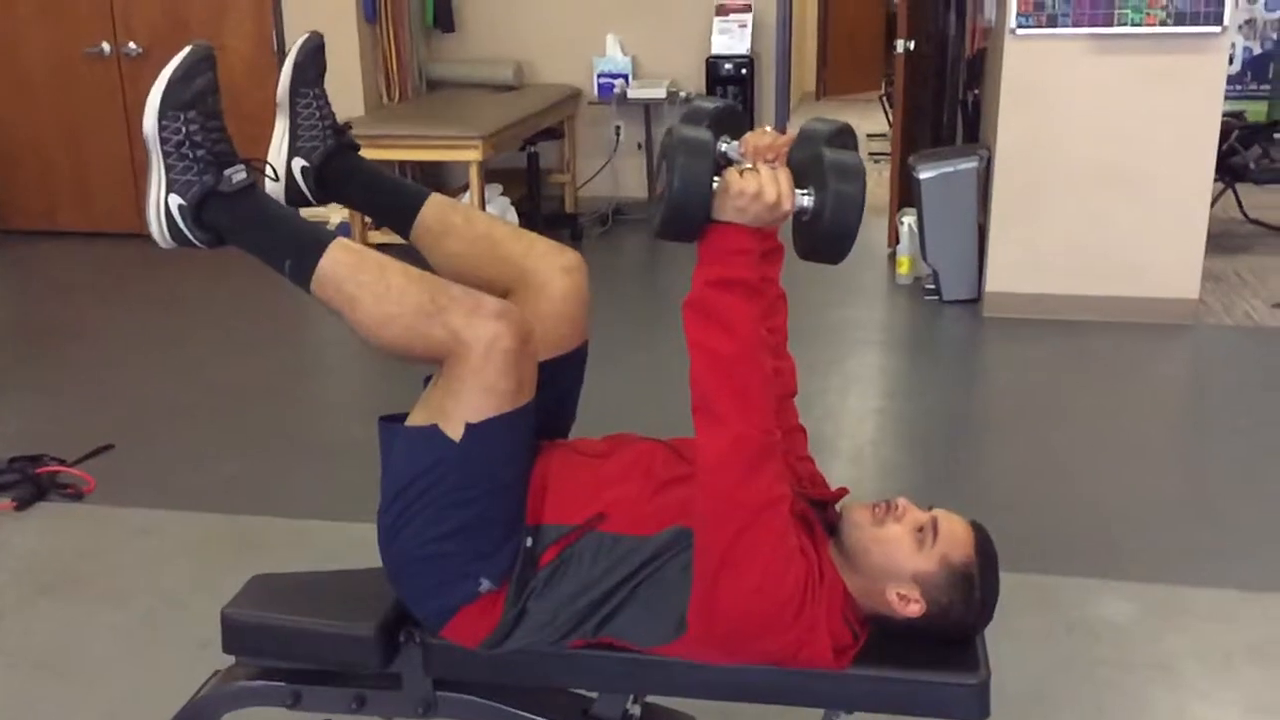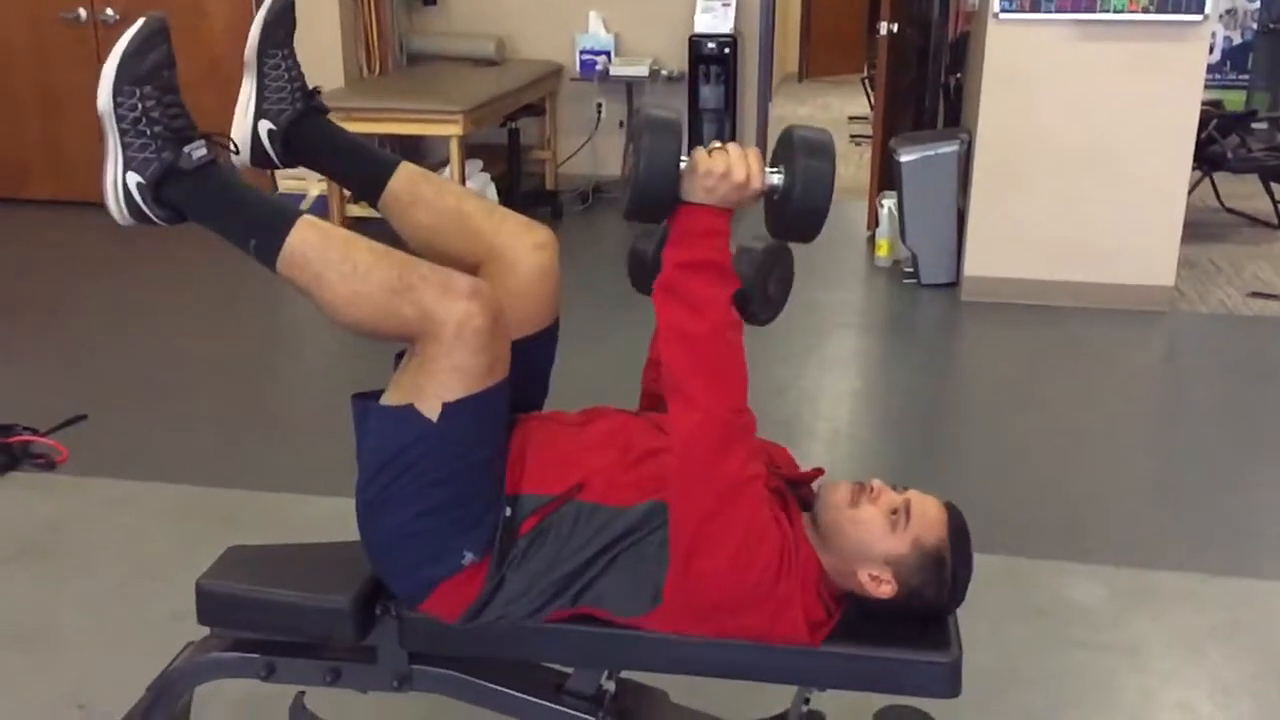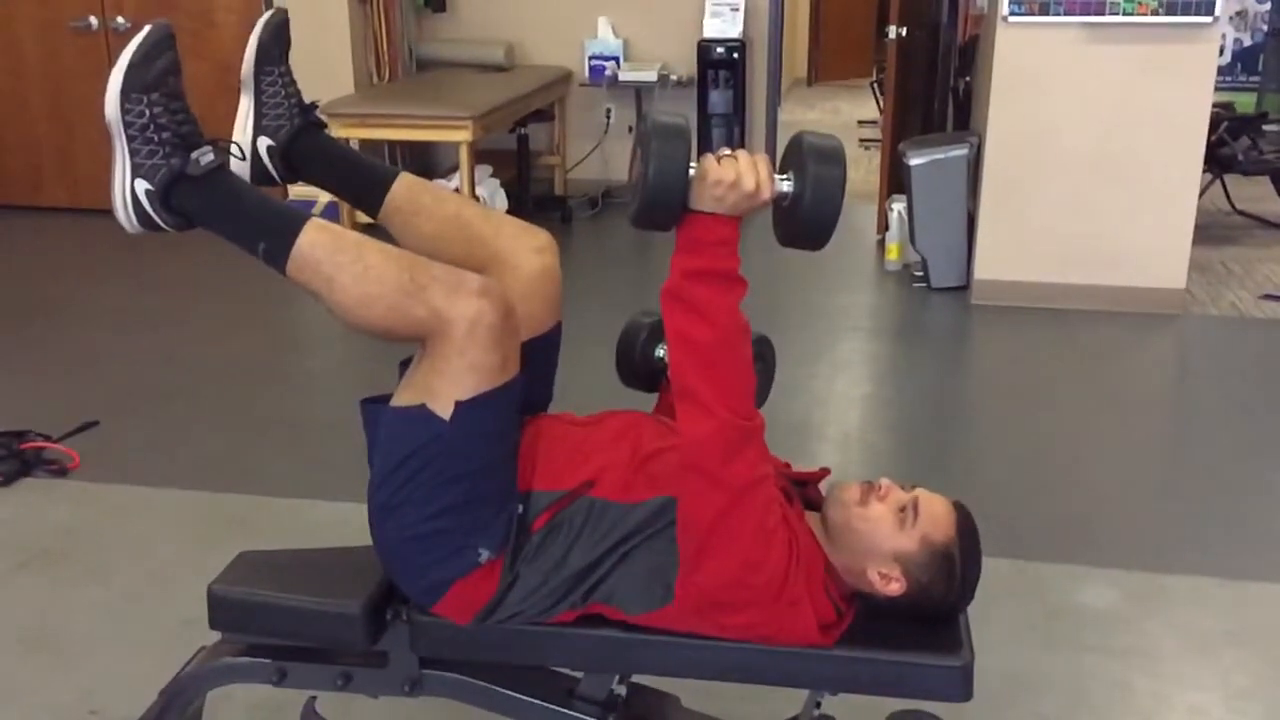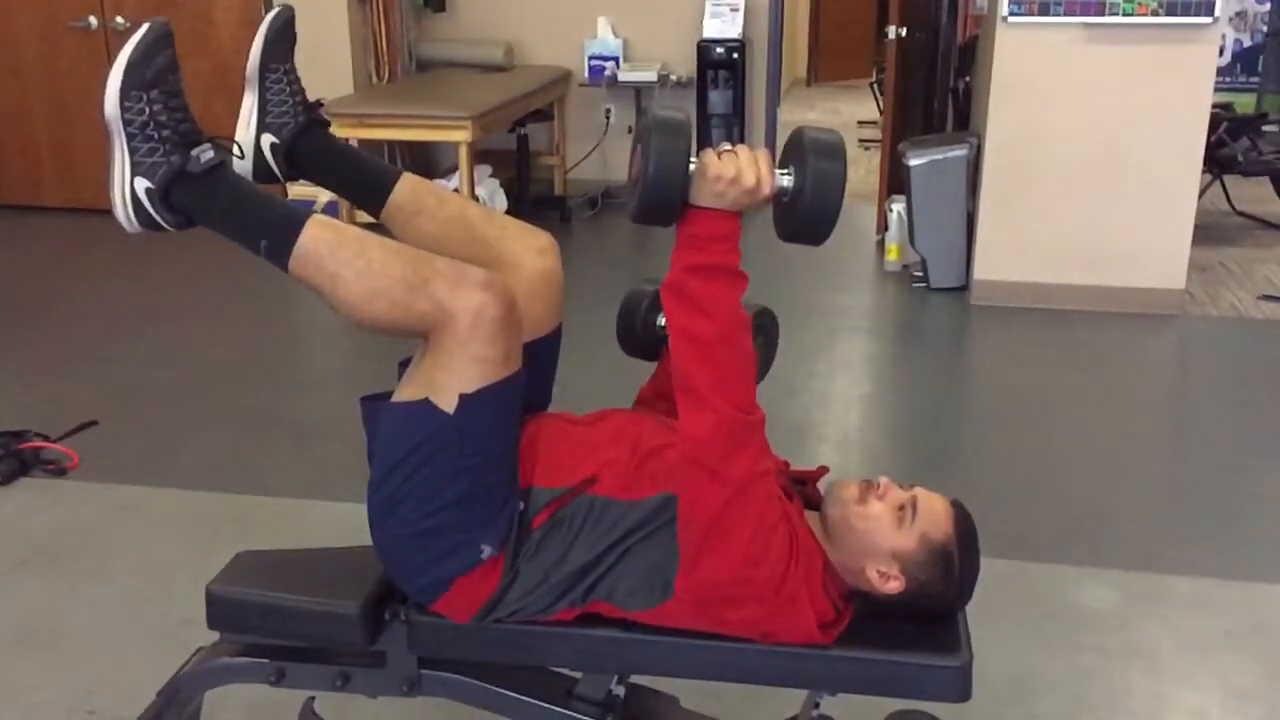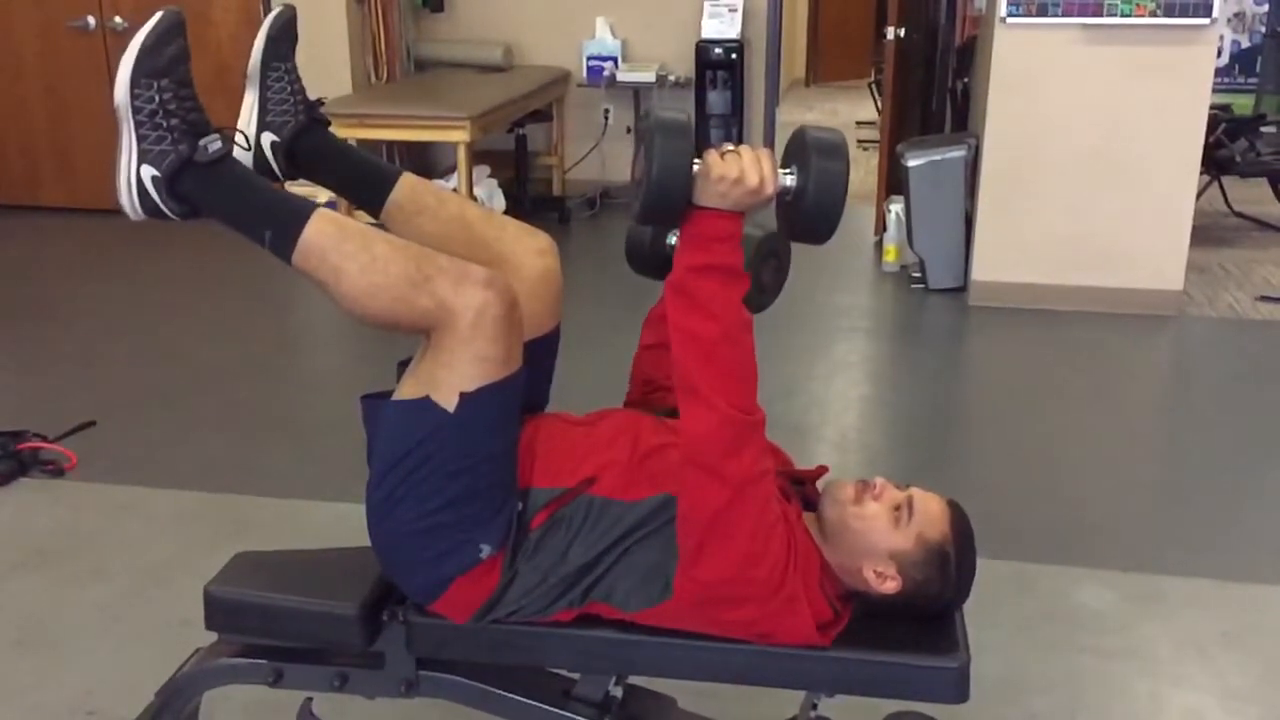
dt=1s
person 1, frame 1
left shoulder: (782, 606)
right shoulder: (808, 514)
left elbow: (739, 431)
right elbow: (766, 398)
left wrist: (736, 237)
right wrist: (757, 230)
left hip: (474, 579)
right hip: (523, 497)
left knee: (488, 328)
right knee: (555, 276)
left ankle: (216, 201)
right ankle: (321, 167)
person 1, frame 2
left shoulder: (759, 582)
right shoulder: (776, 493)
left elbow: (709, 417)
right elbow: (679, 415)
left wrist: (704, 220)
right wrist: (701, 294)
left hip: (453, 553)
right hip: (493, 473)
left knee: (460, 308)
right knee: (527, 253)
left ankle: (176, 178)
right ankle: (291, 129)
person 1, frame 3
left shoulder: (769, 581)
right shoulder: (780, 504)
left elbow: (720, 425)
right elbow: (696, 432)
left wrist: (711, 226)
left hip: (463, 553)
right hip: (507, 477)
left knee: (470, 307)
right knee: (527, 257)
left ankle: (183, 183)
right ankle: (287, 144)
person 1, frame 4
left shoulder: (770, 577)
right shoulder: (777, 504)
left elbow: (721, 420)
right elbow: (672, 427)
left wrist: (712, 221)
right wrist: (689, 336)
left hip: (463, 550)
right hip: (505, 478)
left knee: (475, 301)
right knee: (529, 259)
left ankle: (183, 183)
right ankle: (290, 142)
person 1, frame 5
left shoulder: (766, 581)
right shoulder: (773, 497)
left elbow: (722, 417)
right elbow: (665, 404)
left wrist: (715, 222)
right wrist: (693, 266)
left hip: (460, 550)
right hip: (506, 476)
left knee: (474, 298)
right knee: (525, 260)
left ankle: (187, 173)
right ankle: (287, 142)
